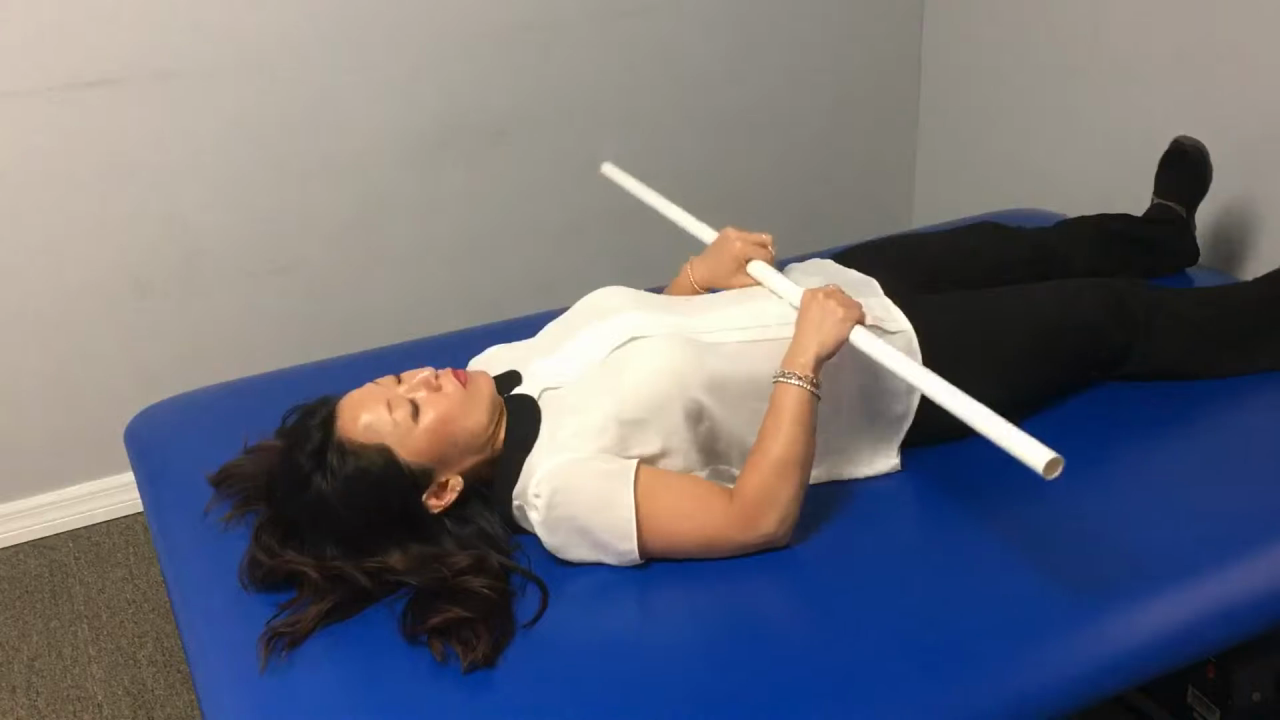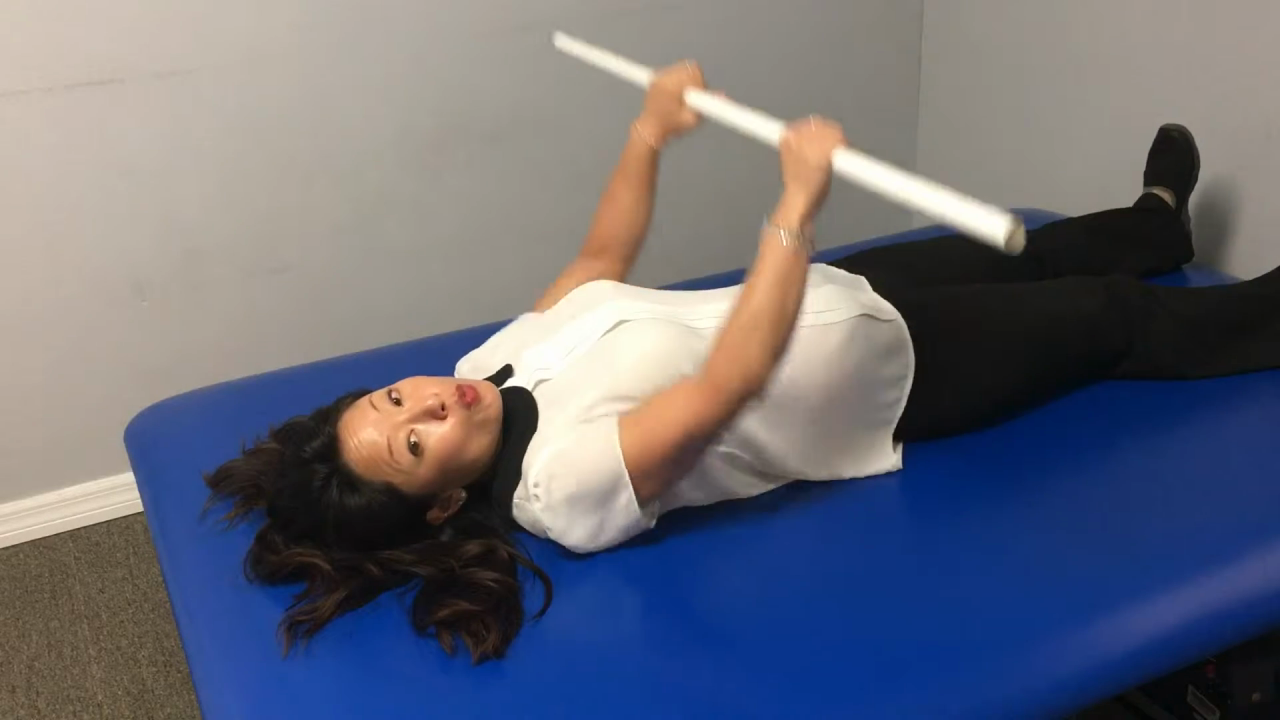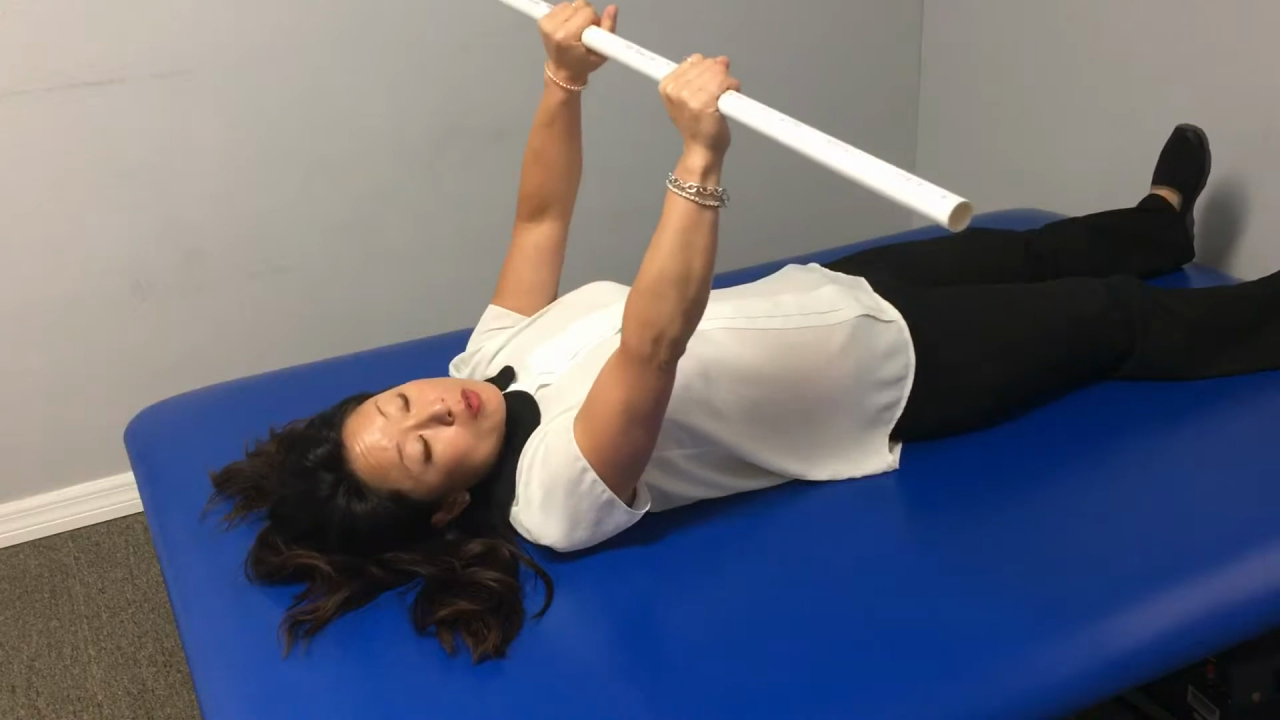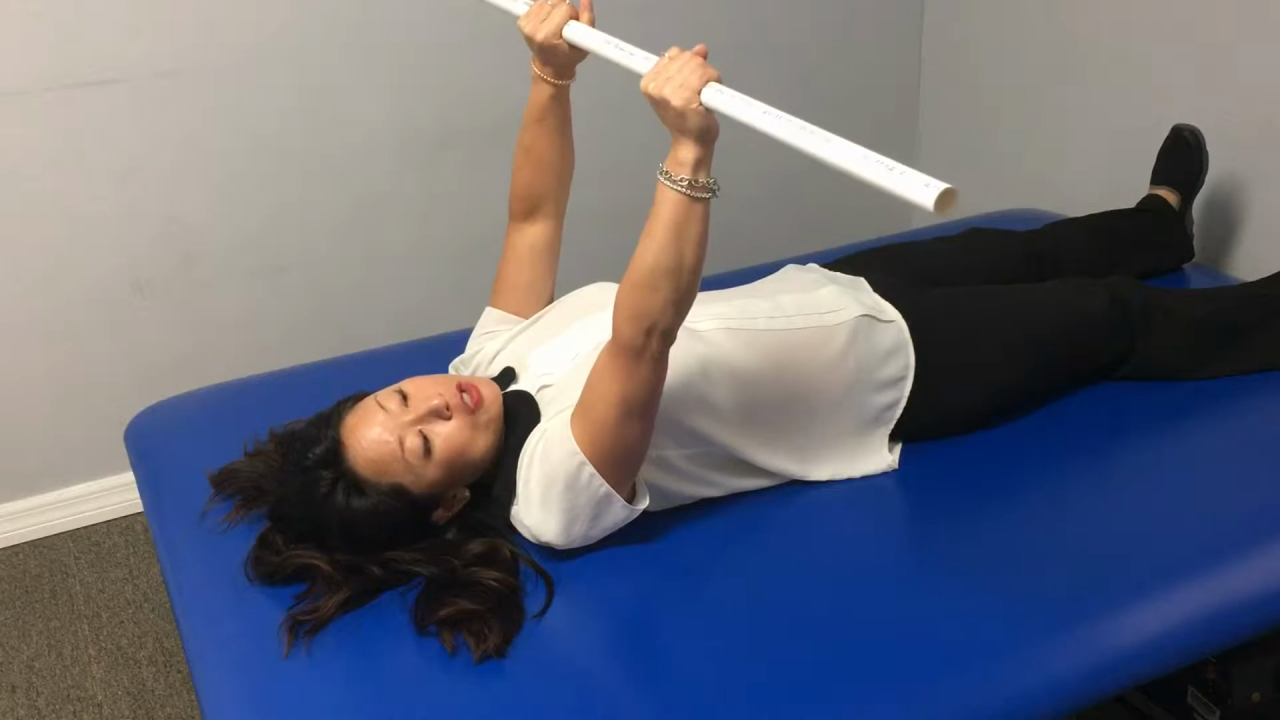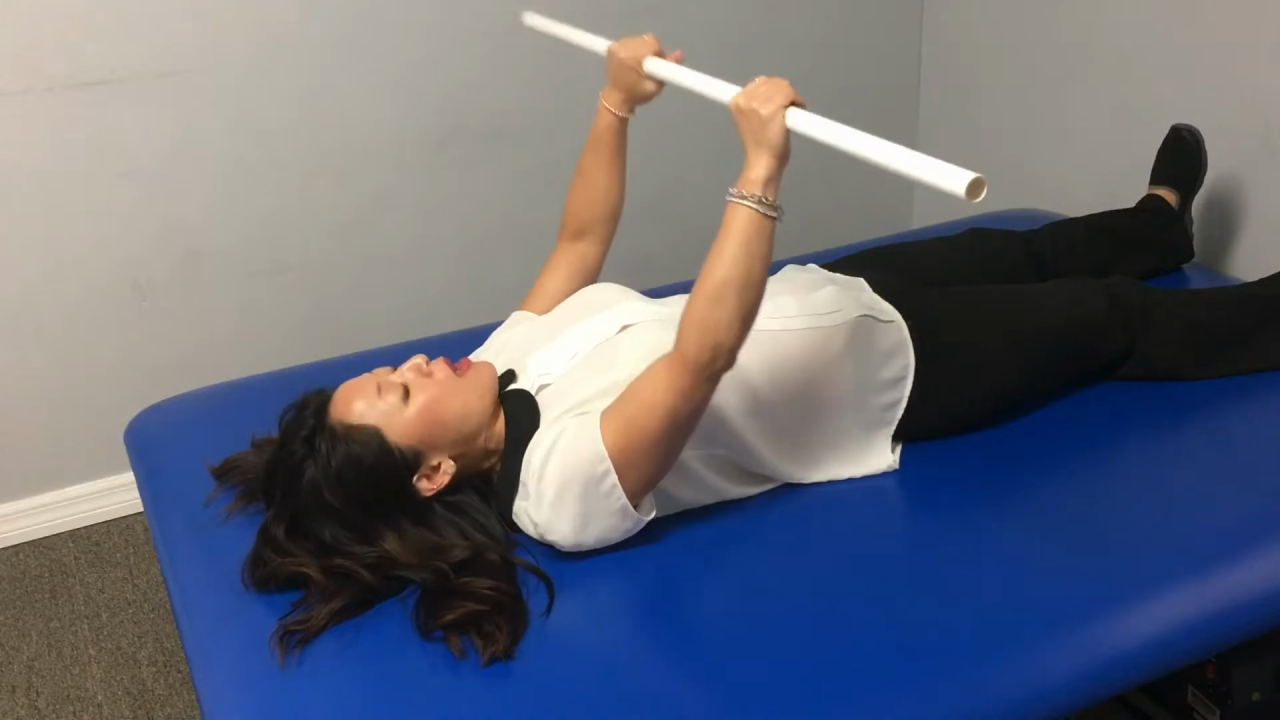
dt=1s
person 1, frame 1
left shoulder: (502, 367)
right shoulder: (559, 492)
right elbow: (758, 517)
left wrist: (698, 278)
right wrist: (808, 357)
left hip: (836, 283)
right hip: (889, 371)
left knee: (1013, 248)
right knee: (1115, 323)
left ankle: (1160, 230)
person 1, frame 2
left shoulder: (500, 358)
right shoulder: (564, 481)
left elbow: (605, 263)
right elbow: (741, 373)
left wrist: (648, 137)
right wrist: (796, 203)
left hip: (842, 287)
right hip: (884, 369)
left knee: (1002, 251)
right knee: (1110, 324)
left ankle: (1156, 222)
person 1, frame 3
left shoulder: (493, 356)
right shoulder: (558, 493)
left elbow: (541, 217)
right elbow: (655, 343)
right wrist: (700, 156)
left hip: (829, 292)
right hip: (893, 368)
left knee: (1012, 250)
right knee: (1114, 324)
left ankle: (1160, 221)
person 1, frame 4
left shoulder: (490, 360)
right shoulder: (557, 491)
left elbow: (535, 215)
right elbow: (643, 336)
right wrist: (689, 150)
left hip: (827, 291)
right hip: (890, 366)
left knee: (1009, 252)
right knee: (1115, 322)
left ankle: (1159, 222)
person 1, frame 5
left shoulder: (507, 361)
right shoulder: (567, 487)
left elbow: (580, 242)
right elbow: (706, 352)
left wrist: (616, 106)
right wrist: (760, 168)
left hip: (832, 291)
right hip: (890, 366)
left knee: (1012, 252)
right knee: (1115, 322)
left ankle: (1156, 219)
